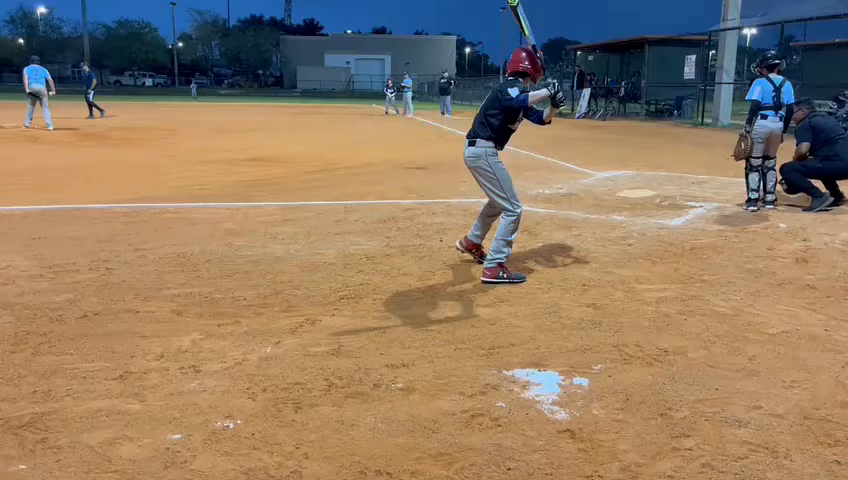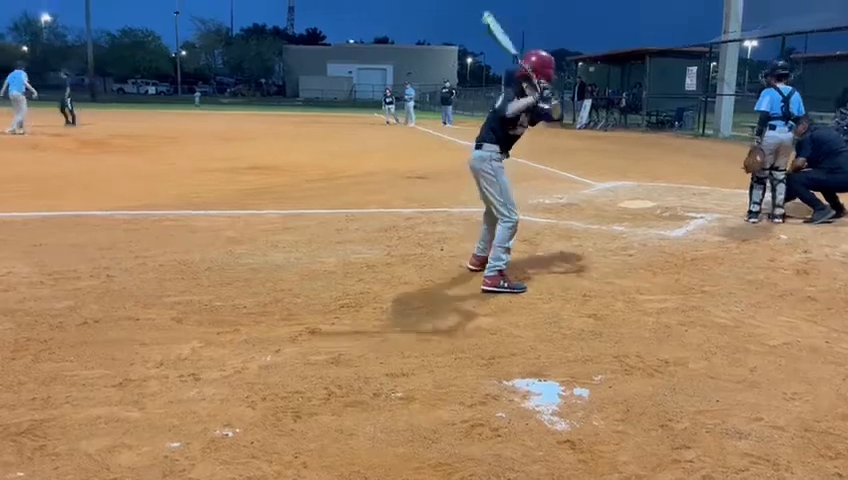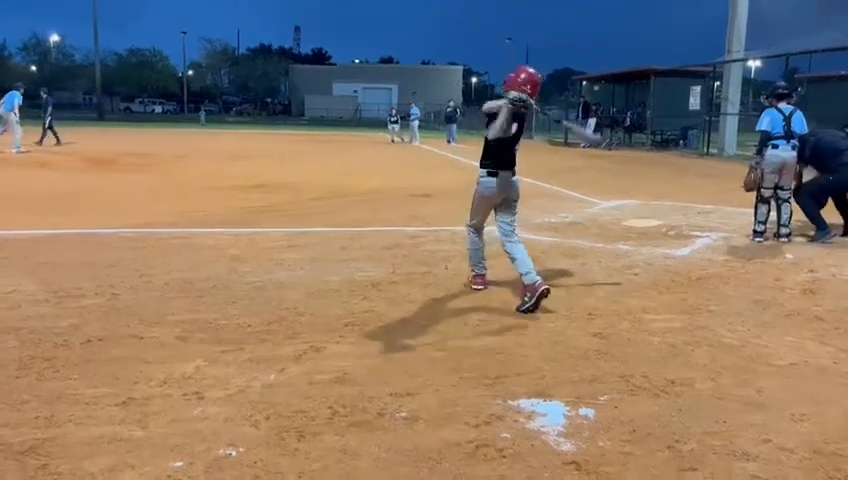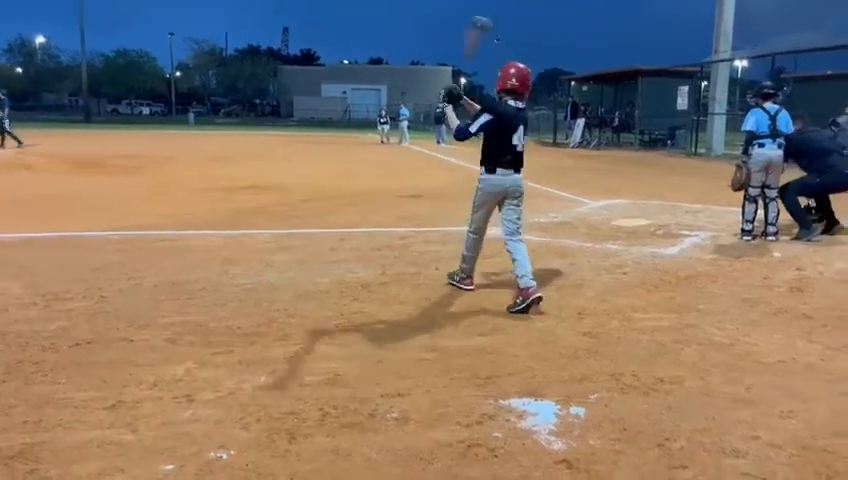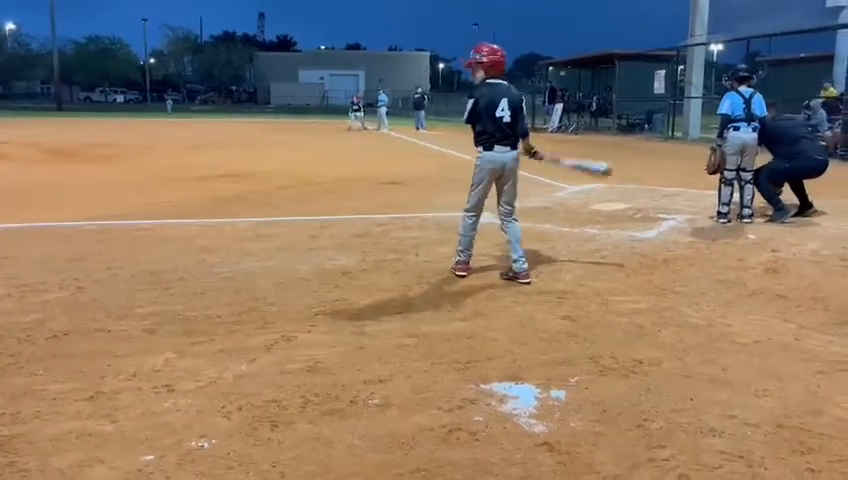
dt=0.7s
person 1, frame 1
left shoulder: (517, 92)
right shoulder: (511, 86)
left elbow: (541, 118)
right elbow: (519, 103)
left wrist: (554, 103)
right wrist: (548, 91)
left hip: (478, 151)
right hip: (483, 152)
left knee: (499, 200)
right knee: (512, 209)
left ankle: (472, 241)
right ankle: (493, 267)
person 1, frame 2
left shoulder: (532, 103)
right shoulder: (512, 92)
right elbow: (502, 113)
left wrist: (547, 98)
right wrist: (532, 98)
left hip: (489, 156)
right hip: (488, 156)
left knee: (495, 209)
right knee: (509, 216)
left ankle: (480, 258)
right ankle: (493, 276)
person 1, frame 3
left shoulder: (515, 115)
right shoulder: (503, 107)
left elbow: (494, 136)
right elbow: (487, 107)
left wrist: (508, 106)
right wrist: (509, 103)
left hip: (491, 180)
right hip: (509, 181)
left knee: (475, 227)
right knee: (509, 236)
left ankle: (479, 274)
right ankle: (533, 282)
person 1, frame 4
left shoulder: (497, 111)
right shoulder: (521, 112)
left elbow: (461, 133)
left wrist: (448, 106)
right wrist: (462, 99)
left hip: (492, 178)
right hip: (515, 179)
left knee: (476, 230)
right knee: (513, 235)
left ankle: (465, 275)
right ankle: (528, 286)
person 1, frame 5
left shoulder: (477, 93)
right shoulder: (515, 93)
left elbow: (474, 125)
right elbow: (522, 128)
right wrist: (530, 150)
left hip: (488, 156)
right hip: (511, 155)
left knee: (473, 210)
right knee: (508, 213)
left ankle: (462, 262)
right ankle: (520, 267)
person 2, frame 1
left shoulder: (760, 82)
right shoulder: (786, 84)
left elbow: (754, 106)
right elbow: (790, 110)
left wrist: (747, 126)
right wrist: (783, 130)
left hip: (761, 124)
right hip: (778, 125)
left knee: (754, 162)
right knee: (770, 162)
left ankle: (753, 200)
right ankle: (769, 199)
person 2, frame 2
left shoulder: (768, 92)
right shoulder: (795, 94)
left elbow: (764, 117)
right elbow: (799, 119)
left wrist: (757, 137)
left hip: (770, 134)
right hip: (787, 135)
left knee: (760, 174)
right knee: (780, 174)
left ankle: (754, 212)
right ankle: (778, 213)
person 2, frame 3
left shoulder: (769, 112)
right shoulder: (797, 113)
left elbow: (764, 135)
left wrist: (757, 156)
right wrist: (799, 161)
left hip: (772, 153)
right hip: (791, 154)
left knee: (765, 193)
right knee: (785, 194)
left ankle: (759, 232)
right ankle: (784, 232)
person 2, frame 4
left shoulder: (755, 112)
right shoulder: (783, 113)
left elbow: (750, 135)
left wrist: (744, 155)
right wrist: (785, 159)
left hip: (758, 152)
right hip: (777, 153)
left knee: (752, 192)
right knee: (772, 192)
left ankle: (747, 230)
right ankle: (771, 231)
person 2, frame 5
left shoulder: (730, 96)
right shoulder: (757, 96)
left elbow: (725, 119)
right elbow: (762, 121)
left wrist: (719, 138)
right wrist: (759, 142)
left hip: (733, 135)
right hip: (752, 136)
left knee: (728, 174)
right knee: (747, 175)
left ankle: (723, 212)
right ankle: (746, 213)
person 3, frame 1
left shoulder: (805, 124)
right shoulder: (826, 117)
left elbow: (802, 150)
left wrist: (796, 159)
left hip: (836, 164)
left knee: (786, 169)
right knee: (817, 162)
left ankle: (819, 197)
right ankle: (837, 195)
person 3, frame 2
left shoulder: (806, 138)
right shoulder: (826, 130)
left elbow: (799, 163)
left wrist: (790, 172)
left knee: (791, 179)
right knee: (817, 173)
left ankle: (821, 210)
right ankle: (837, 207)
person 3, frame 3
left shoulder: (807, 140)
right shoulder: (832, 134)
left elbow: (798, 168)
left wrist: (798, 185)
left knee: (801, 193)
right knee: (835, 185)
left ankle: (823, 230)
person 3, frame 4
left shoulder: (794, 138)
right shoulder: (823, 133)
left hip: (834, 175)
left knee: (787, 191)
right knee: (817, 185)
left ankle: (807, 229)
right ankle: (832, 223)
person 3, frame 5
left shoulder: (766, 126)
right shoulder: (795, 121)
left hip: (806, 161)
right hip: (821, 161)
left knee: (760, 175)
right knee: (789, 167)
left ankle: (780, 210)
right ankle: (806, 206)
